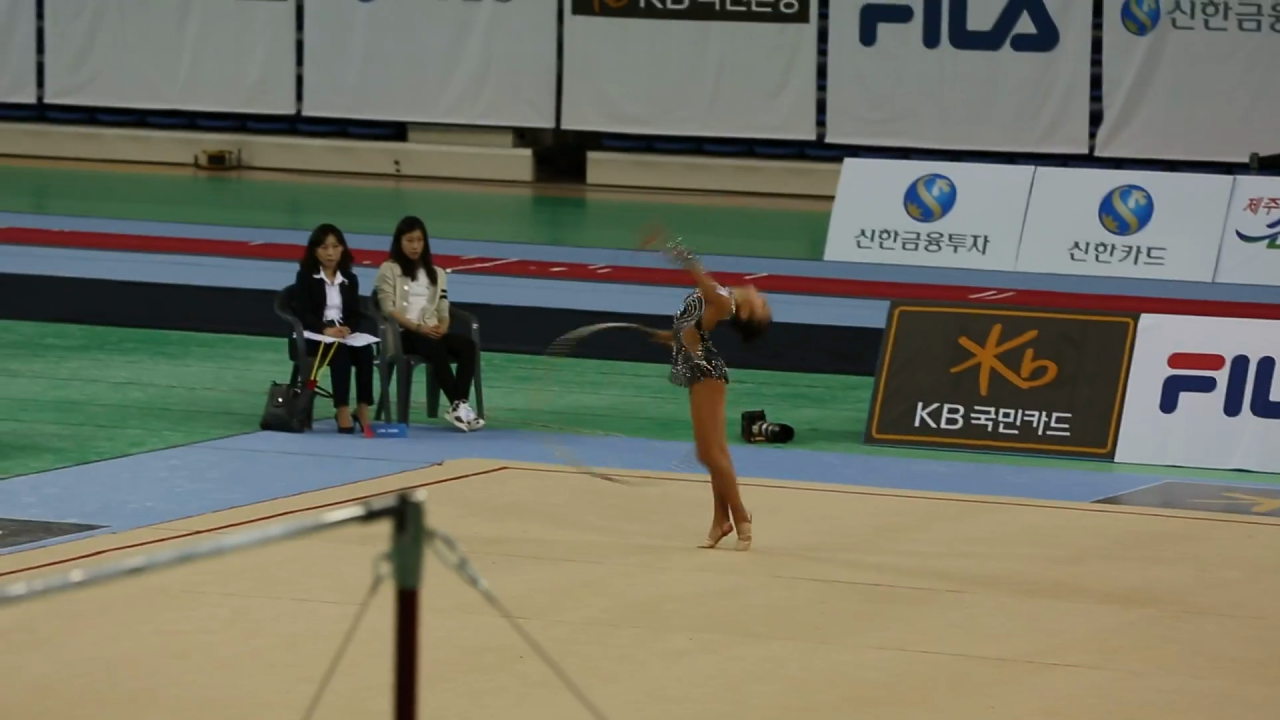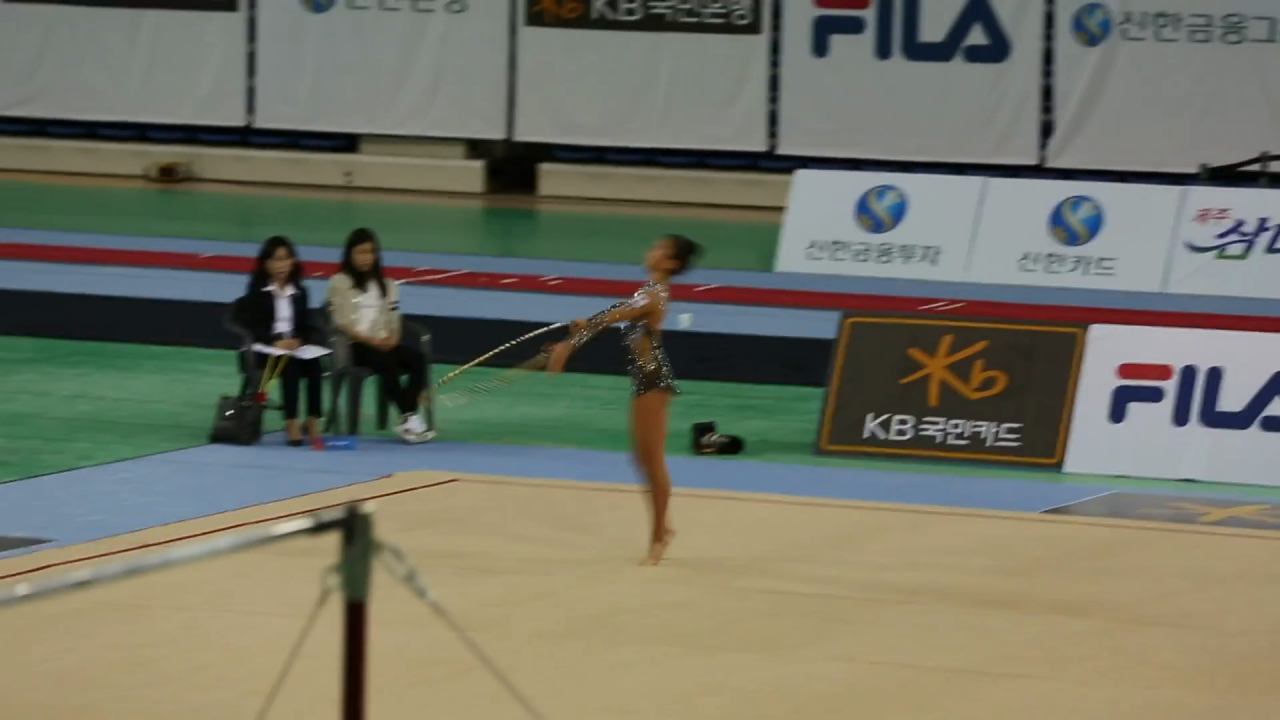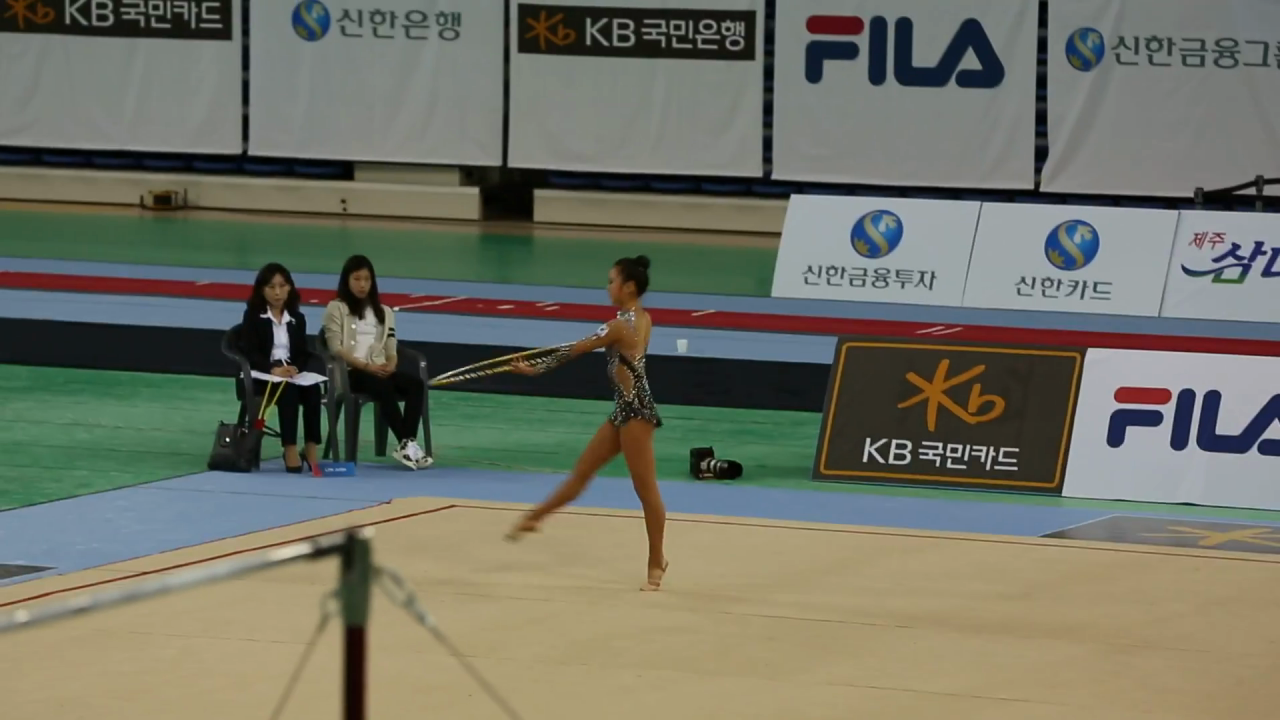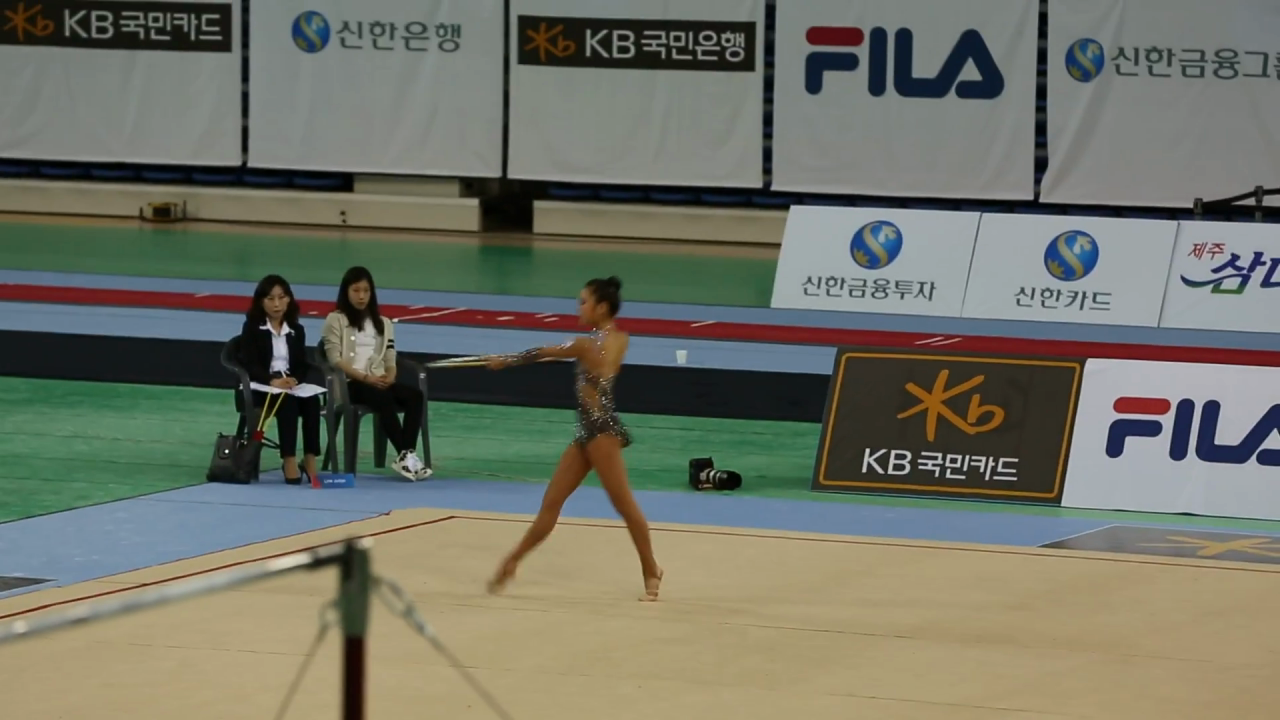
dt=0.2s
person 1, frame 1
left shoulder: (720, 299)
right shoulder: (725, 300)
left elbow: (694, 270)
left wrist: (664, 240)
right wrist: (676, 335)
left hip: (704, 372)
right hip: (700, 369)
left knee: (710, 450)
right knee: (713, 449)
left ankle: (740, 517)
right ankle: (722, 519)
person 1, frame 2
left shoulder: (652, 296)
right shoulder: (652, 291)
left elbow: (608, 320)
right elbow: (617, 312)
left wrist: (568, 345)
right wrist: (587, 322)
left hip: (652, 379)
right hip: (646, 379)
left knee: (651, 460)
right knee: (644, 457)
left ankle: (658, 538)
right ankle: (661, 526)
person 1, frame 3
left shoulder: (620, 326)
right shoulder: (641, 318)
left elbow: (576, 349)
left wrist: (536, 368)
left hip: (636, 410)
right hip: (625, 408)
left knee: (645, 489)
right knee: (581, 471)
left ankle: (656, 564)
right ankle: (533, 517)
person 1, frame 4
left shoulder: (587, 343)
right shoulder: (620, 340)
left elbow: (542, 353)
left wrist: (504, 360)
left hip: (601, 429)
right hip: (590, 429)
left knee: (624, 504)
right knee: (551, 504)
left ankle: (651, 573)
right ankle: (511, 563)
person 2, frame 1
left shoulder: (435, 273)
right shoulder: (388, 270)
left elbow: (443, 307)
right elbow: (389, 309)
left wrist: (442, 325)
right wrist: (418, 327)
left hip: (433, 331)
right hip: (403, 333)
left knee: (467, 345)
right knee: (436, 350)
left ankle: (460, 404)
right ankle: (457, 404)
person 2, frame 2
left shoulder: (387, 285)
right shoulder: (339, 281)
left elbow: (394, 320)
right elbow: (340, 321)
left wrist: (393, 337)
right wrist: (369, 339)
left hip: (383, 344)
right hip: (353, 344)
left knee: (417, 357)
right knee: (386, 361)
left ankle: (411, 415)
right ankle: (407, 417)
person 2, frame 3
left shoulder: (383, 311)
right shoulder: (336, 308)
left elbow: (391, 348)
right elbow: (336, 348)
left wrist: (390, 364)
right wrist: (366, 366)
left hip: (380, 370)
right hip: (350, 371)
left knee: (415, 384)
right knee: (385, 388)
left ankle: (409, 442)
right ankle: (405, 444)
person 2, frame 4
left shoulder: (383, 323)
right shoulder: (335, 320)
left elbow: (390, 359)
right elbow: (335, 359)
left wrist: (390, 376)
right wrist: (366, 377)
left hip: (380, 381)
right hip: (350, 383)
left knee: (415, 394)
right knee: (384, 399)
left ankle: (408, 453)
right ankle: (404, 455)
person 3, frame 1
left shoulder: (349, 279)
right shoulder: (305, 277)
left elbow: (356, 313)
right elbow: (302, 313)
left wrist: (347, 328)
right wrist: (325, 329)
left hip: (345, 333)
right hip: (315, 335)
left knee: (365, 351)
right knee: (340, 352)
left ankle: (363, 408)
right ankle: (342, 410)
person 3, frame 2
left shoulder: (299, 292)
right shoulder: (256, 289)
left elbow: (307, 326)
right elbow: (252, 325)
left wrist: (298, 340)
right wrist: (275, 342)
left hip: (293, 345)
right hip: (264, 347)
left knee: (314, 363)
right knee: (290, 364)
left ankle: (313, 421)
right ankle: (291, 422)
person 3, frame 3
left shoulder: (297, 318)
right shoulder: (253, 316)
left elbow: (304, 353)
right elbow: (250, 353)
left wrist: (295, 368)
right wrist: (273, 369)
left hip: (291, 373)
right hip: (262, 375)
left knee: (313, 390)
right knee: (288, 391)
left ankle: (311, 447)
right ankle: (290, 449)
person 3, frame 4
left shoulder: (296, 330)
right shoulder: (252, 328)
left elbow: (303, 365)
right elbow: (249, 364)
left wrist: (294, 379)
right wrist: (272, 381)
left hip: (291, 384)
right hip: (261, 386)
left knee: (312, 401)
right knee: (287, 403)
left ankle: (310, 459)
right ankle: (289, 460)
